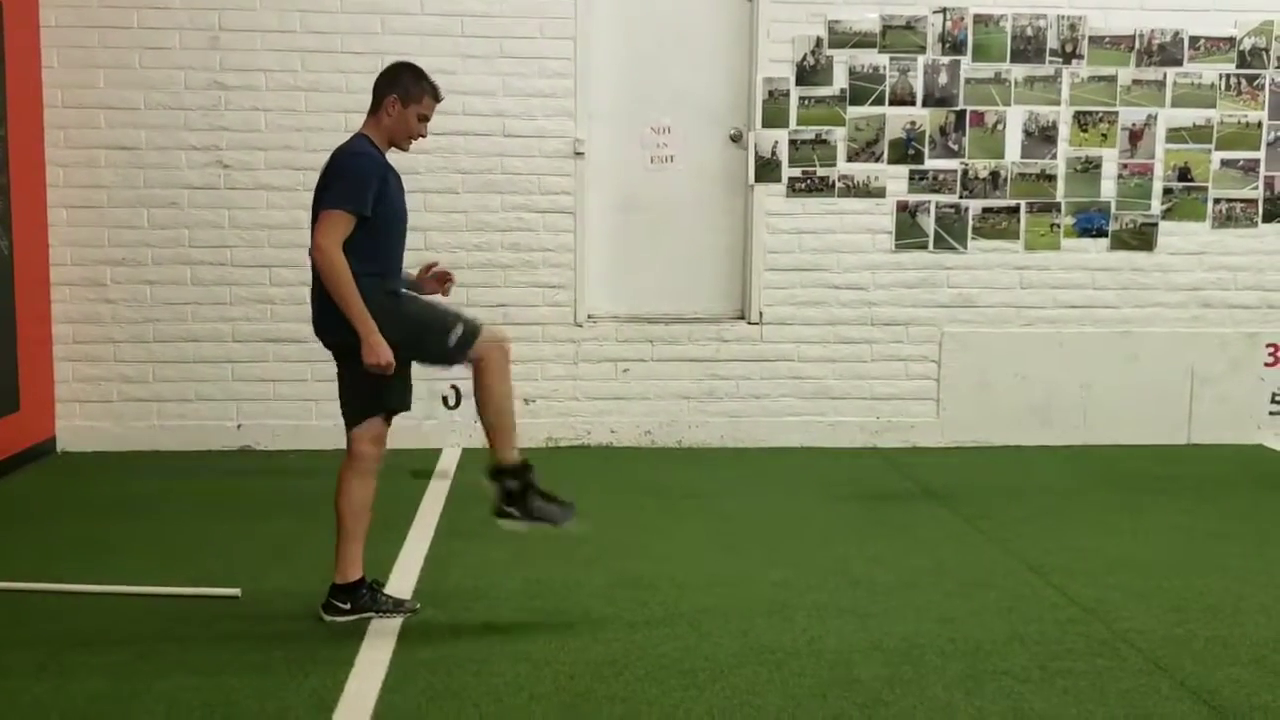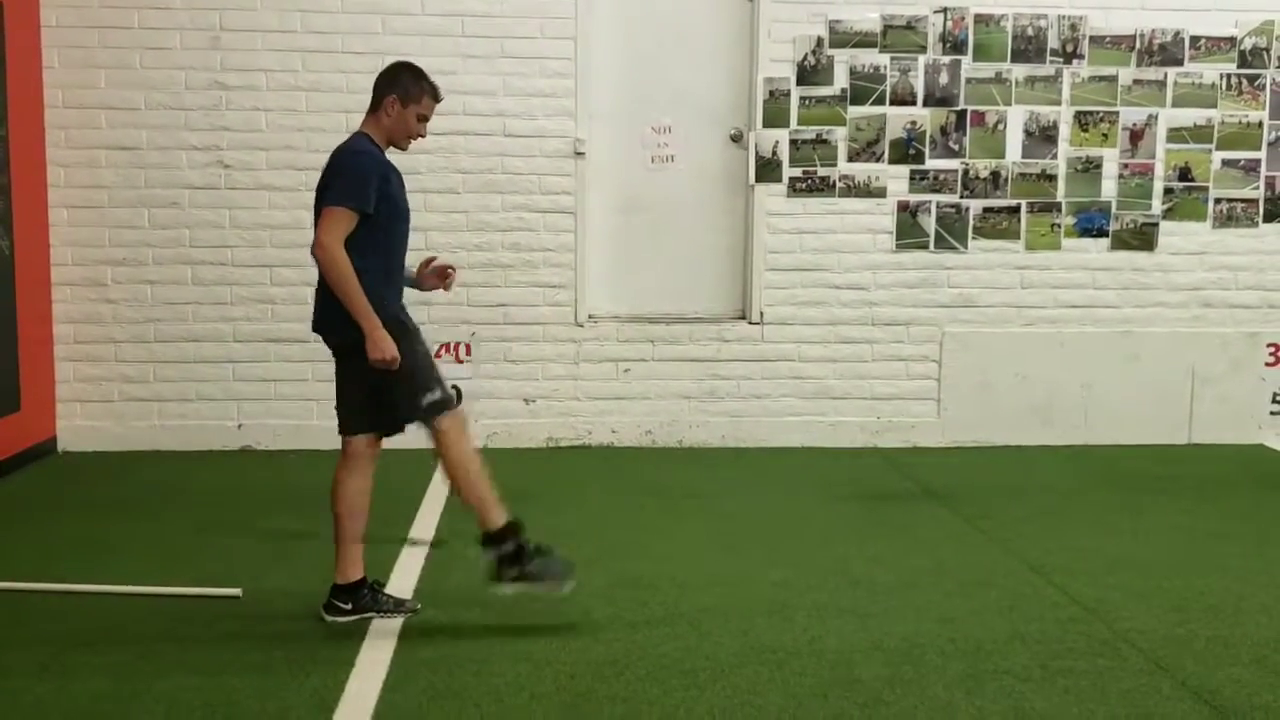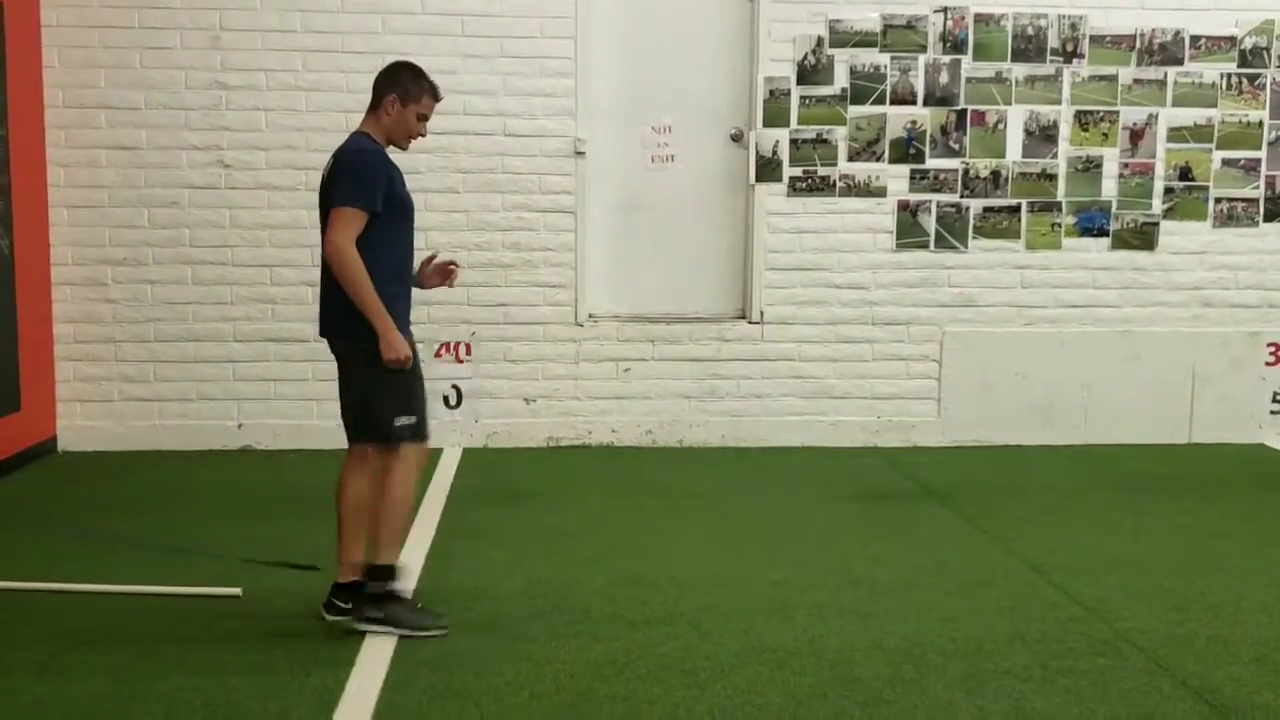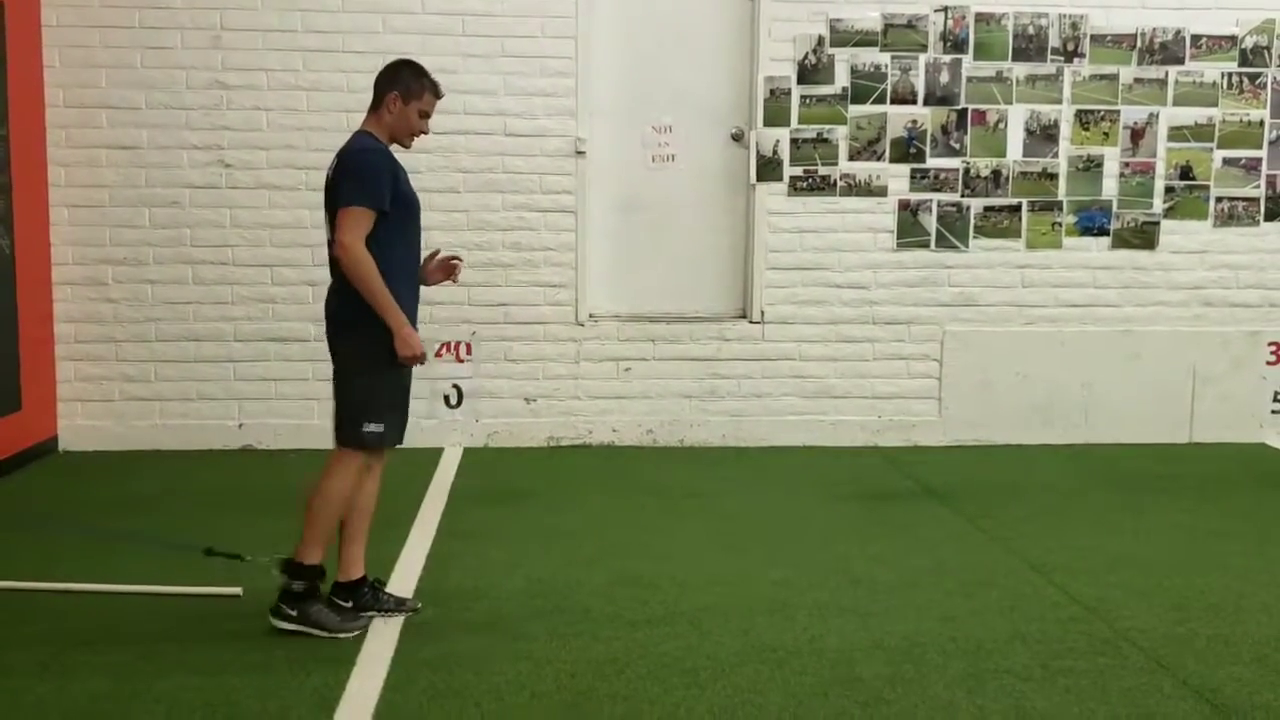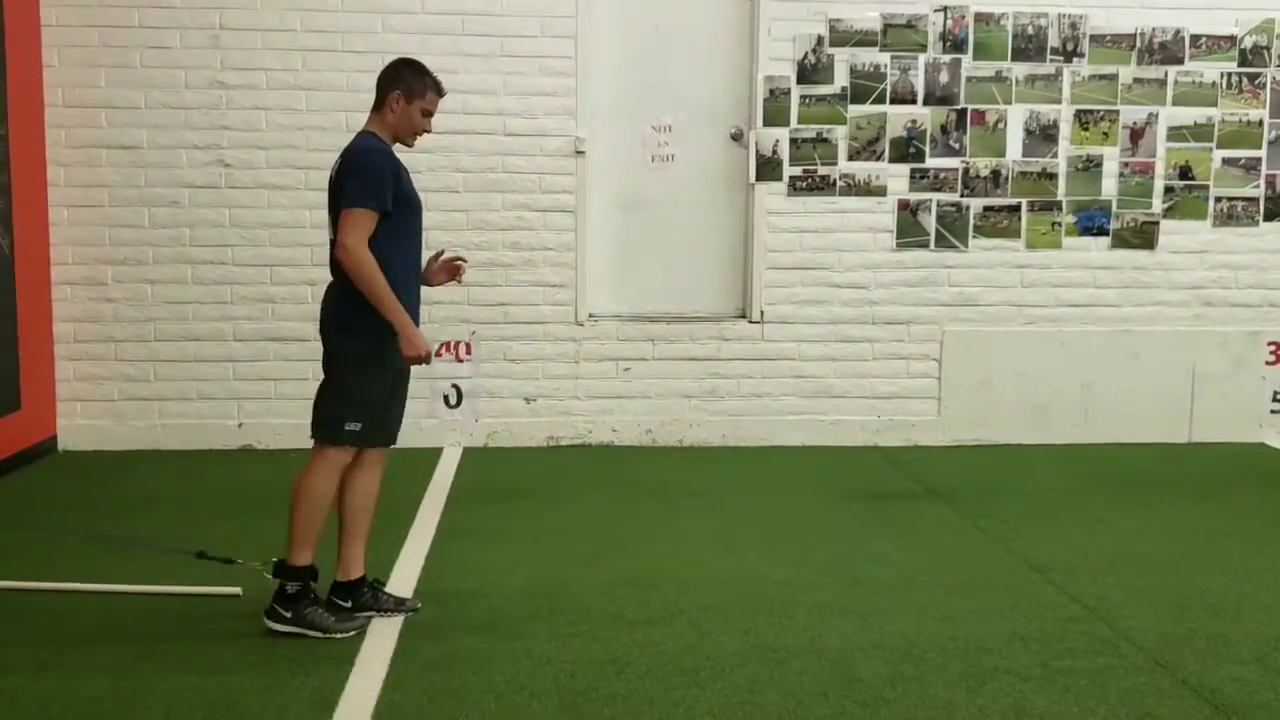
dt=0.1s
person 1, frame 1
left shoulder: (369, 164)
right shoulder: (357, 161)
right elbow: (325, 248)
left wrist: (412, 282)
right wrist: (371, 333)
left hip: (365, 316)
right hip: (365, 318)
left knee: (367, 448)
right knee: (491, 346)
left ankle: (348, 588)
right ankle: (513, 483)
person 1, frame 2
left shoulder: (372, 162)
right shoulder: (358, 160)
right elbow: (327, 245)
left wrist: (413, 277)
right wrist: (375, 330)
left hip: (362, 322)
right hip: (366, 322)
left knee: (360, 448)
right knee: (448, 424)
left ankle: (349, 588)
right ankle: (509, 549)
person 1, frame 3
left shoulder: (367, 161)
right shoulder: (364, 161)
right elbow: (339, 248)
left wrist: (414, 277)
right wrist: (386, 327)
left hip: (364, 328)
right hip: (370, 330)
left knee: (369, 451)
right knee: (405, 448)
left ankle: (352, 587)
right ankle: (378, 587)
person 1, frame 4
left shoulder: (370, 159)
right shoulder: (369, 159)
right elbow: (348, 247)
left wrist: (417, 274)
right wrist: (400, 325)
left hip: (368, 330)
right hip: (373, 335)
left knee: (359, 453)
right knee: (362, 455)
left ankle: (350, 586)
right ankle: (299, 591)
person 1, frame 5
left shoulder: (372, 158)
right shoulder: (371, 159)
right elbow: (351, 249)
left wrist: (422, 274)
right wrist: (406, 326)
left hip: (375, 331)
right hip: (367, 332)
left knee: (370, 452)
right knee: (335, 451)
left ankle: (351, 587)
right ankle: (291, 593)
